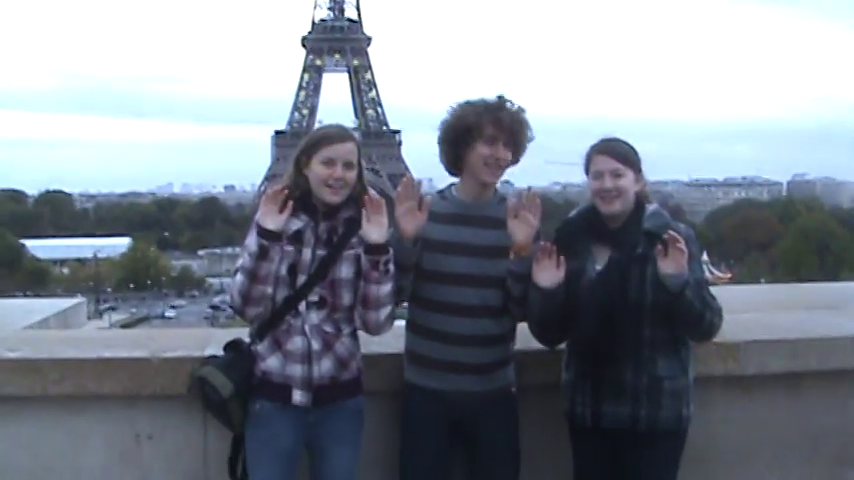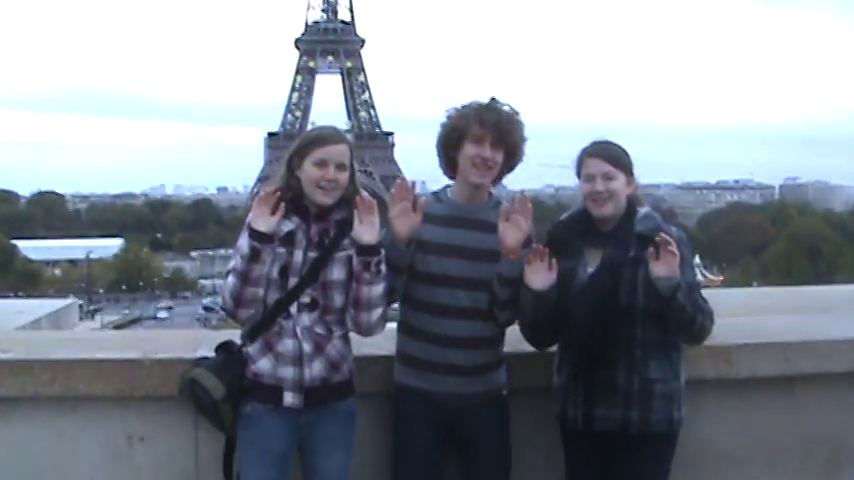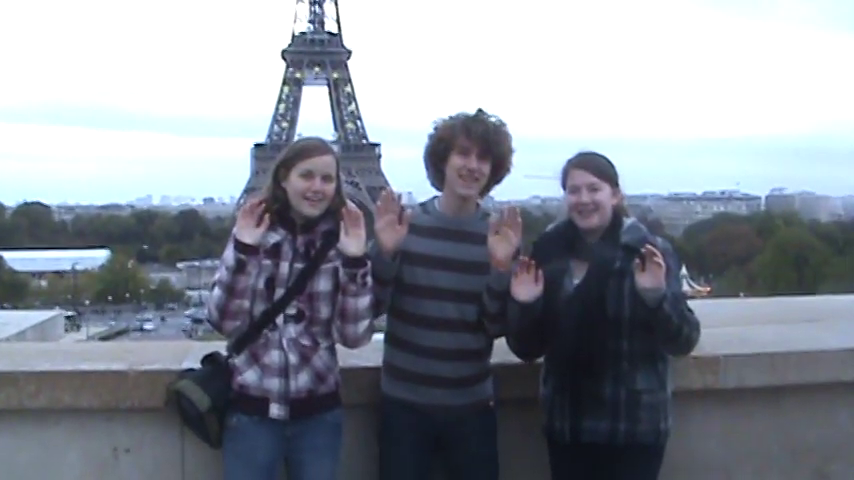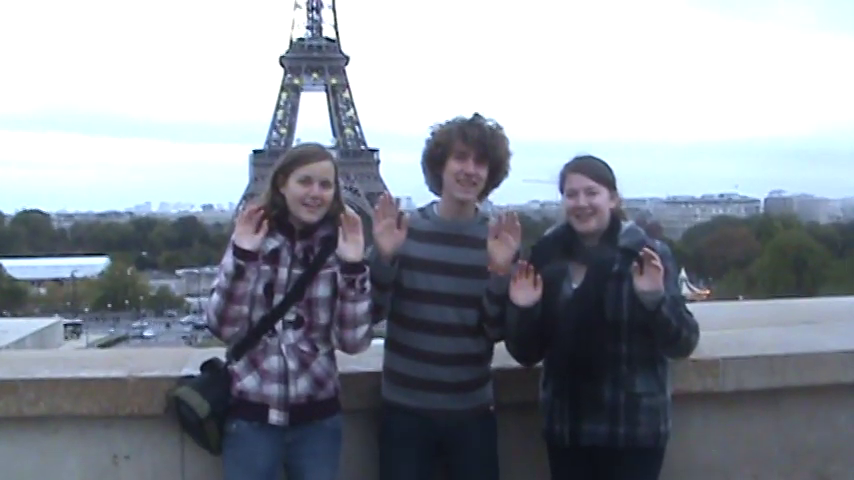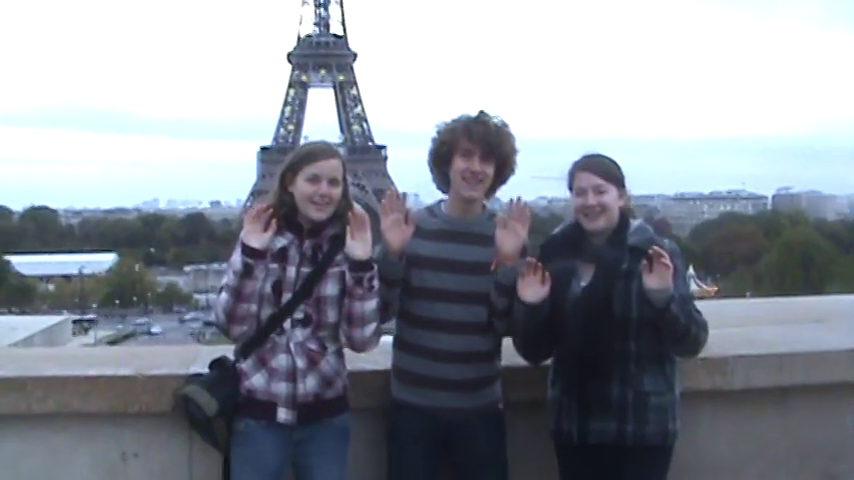
dt=0.2s
person 1, frame 1
left shoulder: (517, 219)
right shoulder: (425, 212)
left elbow: (520, 310)
right elbow: (395, 294)
left wrist: (522, 248)
right wrist: (405, 238)
left hip: (493, 390)
right hip: (427, 387)
person 1, frame 2
left shoulder: (512, 223)
right shoulder: (418, 213)
left elbow: (507, 315)
left wrist: (513, 252)
right wrist: (399, 240)
left hip: (484, 392)
right hip: (418, 389)
person 1, frame 3
left shoulder: (500, 234)
right shoulder: (405, 224)
left elbow: (496, 326)
right elbow: (373, 306)
left wrist: (501, 266)
right wrist: (385, 251)
left hip: (471, 404)
right hip: (404, 400)
person 1, frame 4
left shoulder: (498, 239)
right shoulder: (404, 229)
left elbow: (497, 331)
right elbow: (373, 312)
left wrist: (501, 269)
right wrist: (383, 256)
left hip: (472, 409)
right hip: (405, 406)
person 1, frame 5
left shoulder: (506, 235)
right shoulder: (413, 227)
left elbow: (507, 325)
right elbow: (381, 310)
left wrist: (508, 260)
right wrist: (392, 253)
left hip: (480, 407)
right hip: (414, 405)
person 2, frame 1
left shoulder: (361, 229)
right shoulder: (275, 219)
left elbow: (376, 323)
right elbow: (247, 308)
left wrist: (377, 249)
right wrist: (265, 237)
left hip: (340, 400)
right hip: (275, 397)
person 2, frame 2
left shoulder: (354, 229)
right shoulder: (268, 220)
left elbow: (368, 324)
right elbow: (239, 311)
left wrist: (369, 250)
right wrist: (257, 238)
left hip: (331, 402)
right hip: (266, 398)
person 2, frame 3
left shoulder: (340, 241)
right shoulder: (255, 232)
left elbow: (354, 335)
right elbow: (225, 321)
left wrist: (355, 261)
right wrist: (243, 250)
left hip: (318, 413)
right hip: (252, 410)
person 2, frame 4
left shoulder: (339, 248)
right shoulder: (253, 239)
left elbow: (353, 341)
right elbow: (224, 328)
left wrist: (354, 267)
right wrist: (241, 256)
left hip: (317, 419)
right hip: (252, 416)
person 2, frame 5
left shoulder: (346, 247)
right shoulder: (261, 238)
left elbow: (361, 339)
right elbow: (233, 326)
left wrist: (361, 265)
right wrist: (250, 255)
left hip: (325, 418)
right hip: (259, 415)
person 3, frame 1
left shoulder: (671, 238)
right shoulder: (572, 239)
left elbow: (705, 328)
right elbow: (550, 335)
left wrist: (678, 281)
right wrist: (545, 291)
left hip: (656, 412)
right hip: (589, 410)
person 3, frame 2
left shoulder: (662, 241)
right shoulder: (564, 242)
left elbow: (697, 330)
right elbow: (542, 338)
left wrist: (670, 284)
right wrist: (537, 294)
left hip: (647, 415)
right hip: (580, 412)
person 3, frame 3
left shoulder: (648, 252)
right shoulder: (549, 252)
left elbow: (684, 341)
right elbow: (528, 349)
left wrist: (656, 295)
right wrist: (523, 305)
left hip: (634, 425)
right hip: (567, 423)
person 3, frame 4
left shoulder: (647, 255)
right shoulder: (549, 257)
left elbow: (683, 344)
right elbow: (527, 353)
left wrist: (655, 298)
right wrist: (522, 309)
left hip: (633, 429)
right hip: (566, 427)
person 3, frame 5
left shoulder: (654, 254)
right shoulder: (556, 255)
left elbow: (692, 342)
right elbow: (535, 351)
left wrist: (664, 296)
right wrist: (530, 307)
left hip: (642, 426)
right hip: (574, 426)
